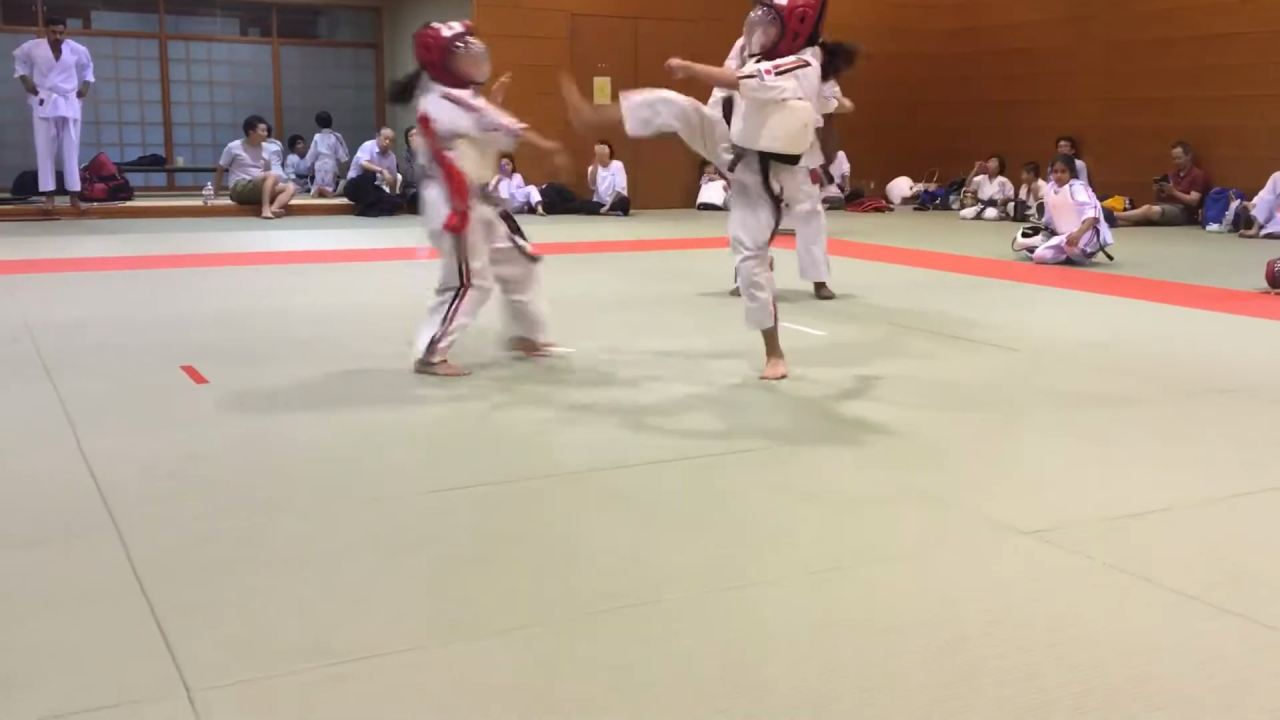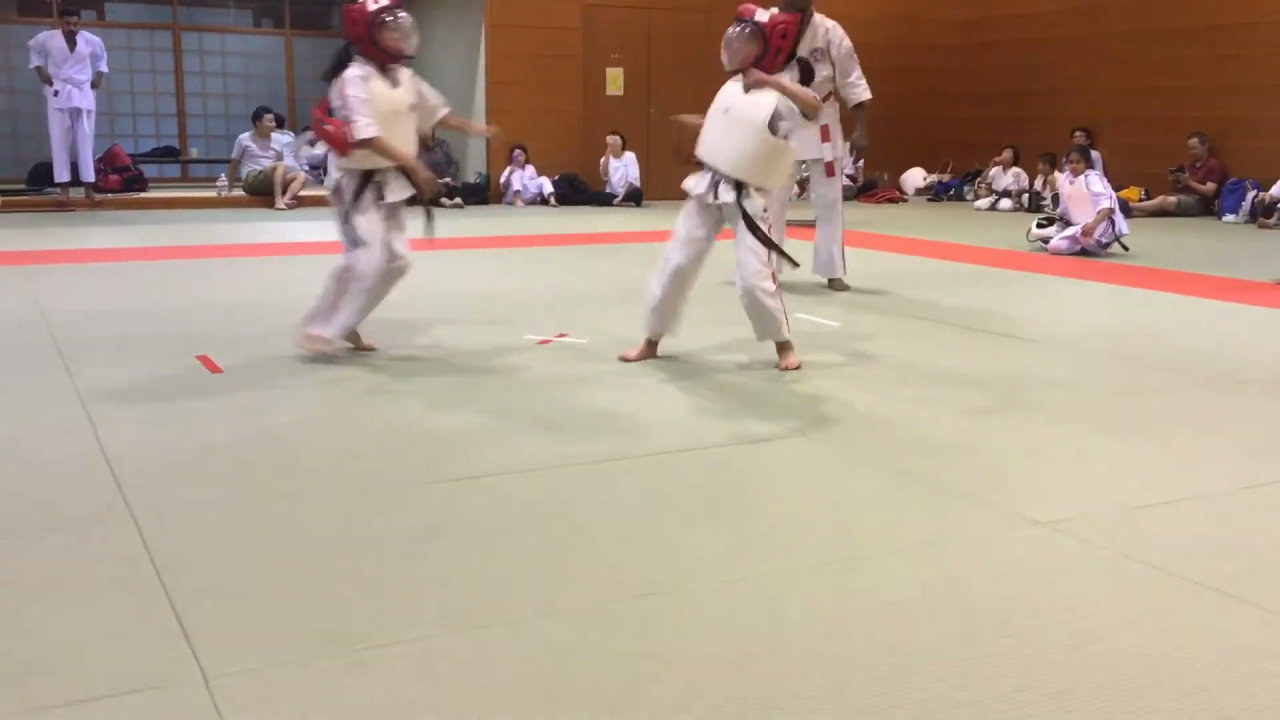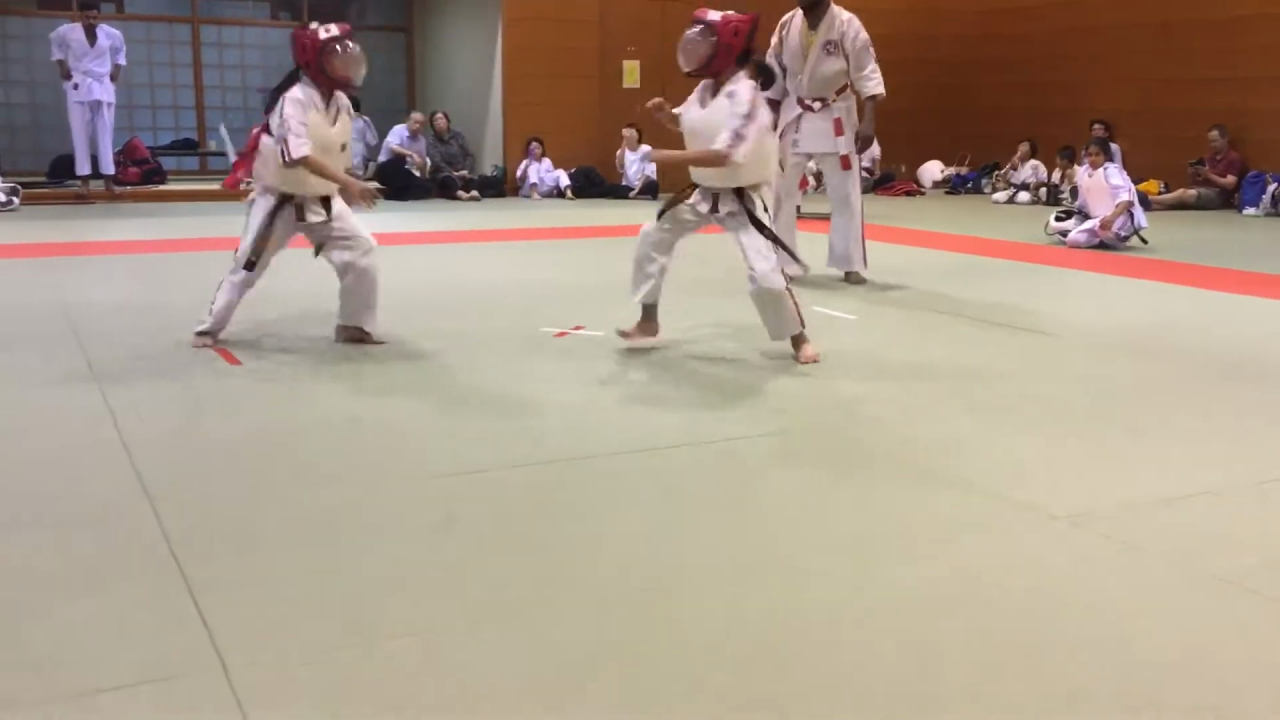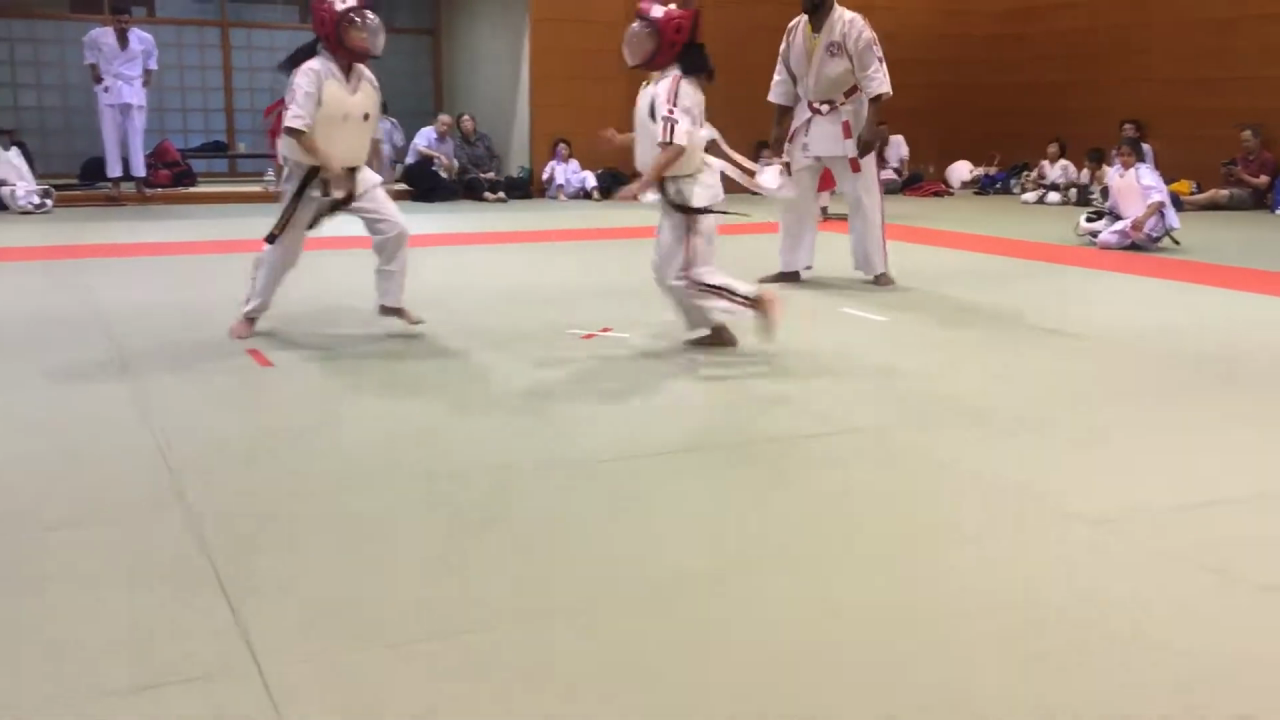
dt=0.2s
person 1, frame 1
left shoulder: (803, 66)
right shoulder: (770, 62)
left elbow: (736, 81)
left wrist: (691, 68)
left hip: (766, 174)
right hip: (734, 154)
left knee: (752, 261)
right knee: (673, 107)
left ankle: (773, 353)
right ankle: (592, 116)
person 1, frame 2
left shoulder: (781, 93)
right shoulder: (734, 85)
left elbow: (813, 107)
left wrist: (774, 82)
right wrist: (701, 123)
left hip: (747, 199)
right hip: (708, 184)
left knee: (755, 280)
right knee: (676, 265)
left ankle: (784, 346)
right ankle: (651, 342)
person 1, frame 3
left shoulder: (744, 96)
right shoulder: (705, 88)
left elbow: (723, 156)
right elbow: (682, 121)
left wrist: (670, 157)
right wrist: (662, 110)
left hip: (743, 200)
right hip: (704, 194)
left knee: (767, 277)
right knee: (653, 239)
left ankle: (799, 339)
right ankle: (648, 321)
person 1, frame 4
left shoulder: (672, 86)
right shoulder: (670, 81)
left elbow: (676, 146)
left wrist: (643, 184)
right wrist: (627, 139)
left hip: (689, 190)
right hip: (677, 187)
left knee: (684, 276)
right knee: (668, 270)
left ankle: (757, 300)
right ankle: (717, 329)
person 2, frame 1
left shoulder: (439, 98)
right shoulder: (452, 103)
right elbow: (507, 131)
right wrist: (550, 148)
left hip: (470, 202)
right hip: (454, 205)
left knee: (517, 263)
right knee: (470, 283)
left ankle: (527, 334)
right ankle: (430, 355)
person 2, frame 2
left shoulder: (402, 76)
right shoulder: (356, 78)
left elbow: (433, 110)
right elbow: (364, 134)
left wrist: (472, 129)
right wrist: (414, 164)
left hip: (390, 181)
right hip: (359, 183)
left knee: (394, 260)
right knee: (366, 262)
left ankle: (343, 325)
right ankle: (322, 329)
person 2, frame 3
left shoulder: (341, 103)
right shoulder: (296, 100)
right elbow: (299, 153)
left wrist: (344, 184)
right wrist: (348, 182)
left hip: (323, 201)
right hip: (280, 202)
left knee: (362, 253)
right knee: (247, 270)
left ankle: (353, 325)
right ankle: (208, 328)
person 2, frame 4
left shoulder: (366, 79)
right shoulder: (312, 72)
right elbow: (295, 126)
left wrist: (375, 166)
right wrist: (328, 165)
left hip: (356, 174)
right hip: (309, 175)
left knee: (393, 229)
right knee: (283, 245)
left ankle: (391, 303)
right ankle: (251, 313)
person 3, frame 1
right shoulder: (745, 45)
left elbow: (825, 93)
right elbow: (725, 91)
left wrist: (828, 140)
left knee: (808, 208)
left ankle: (819, 279)
person 3, frame 2
left shoulder: (830, 32)
left elbow: (852, 81)
left wrist: (861, 129)
left hip: (821, 127)
left knee: (829, 199)
right knee: (773, 200)
left ankle: (833, 271)
person 3, frame 3
left shoulder: (847, 24)
right shoulder: (787, 24)
left elbow: (867, 74)
right elbow: (774, 74)
left wrist: (868, 121)
left hip: (834, 118)
right hip: (794, 117)
left knee: (845, 193)
right knee: (781, 190)
left ankle: (850, 264)
person 3, frame 4
left shoulder: (852, 25)
right shoulder: (795, 29)
left elbow: (874, 76)
right elbow: (784, 82)
left wrist: (871, 125)
right wrist: (778, 127)
left hip: (846, 120)
right hip: (807, 121)
left knee: (863, 196)
right knee: (796, 196)
left ankle: (878, 267)
right ankle: (791, 266)
person 4, frame 1
left shoulder: (77, 50)
right shoulder: (32, 48)
left elbow: (87, 66)
right elbow: (19, 59)
left wrist: (86, 85)
right wrist: (25, 80)
left hip: (69, 103)
right hip: (44, 102)
left knee: (71, 149)
right knee: (45, 149)
left ankle: (74, 195)
right ankle: (49, 195)
person 4, frame 2
left shoulder: (92, 41)
right shoulder: (46, 39)
left elbow: (101, 56)
right elbow: (33, 49)
left wrist: (99, 76)
right wrist: (40, 70)
left hip: (84, 94)
right hip: (58, 94)
left knee: (85, 140)
right knee: (60, 141)
left ankle: (88, 186)
right ankle: (64, 186)
person 4, frame 3
left shoulder: (112, 34)
right shoulder: (66, 32)
left elbow: (120, 49)
right elbow: (55, 42)
left wrist: (117, 69)
right wrist: (62, 64)
left hip: (103, 87)
right hip: (78, 86)
left knee: (105, 133)
right knee: (80, 134)
left ankle: (108, 178)
right ankle: (84, 179)
person 4, frame 4
left shoulder: (143, 38)
right shoulder: (98, 36)
left elbow: (152, 54)
right elbow: (88, 47)
left wrist: (149, 74)
right wrist: (94, 68)
left hip: (134, 90)
right hip: (109, 90)
left knee: (136, 135)
right knee: (111, 136)
left ankle: (139, 181)
right ankle: (115, 181)
